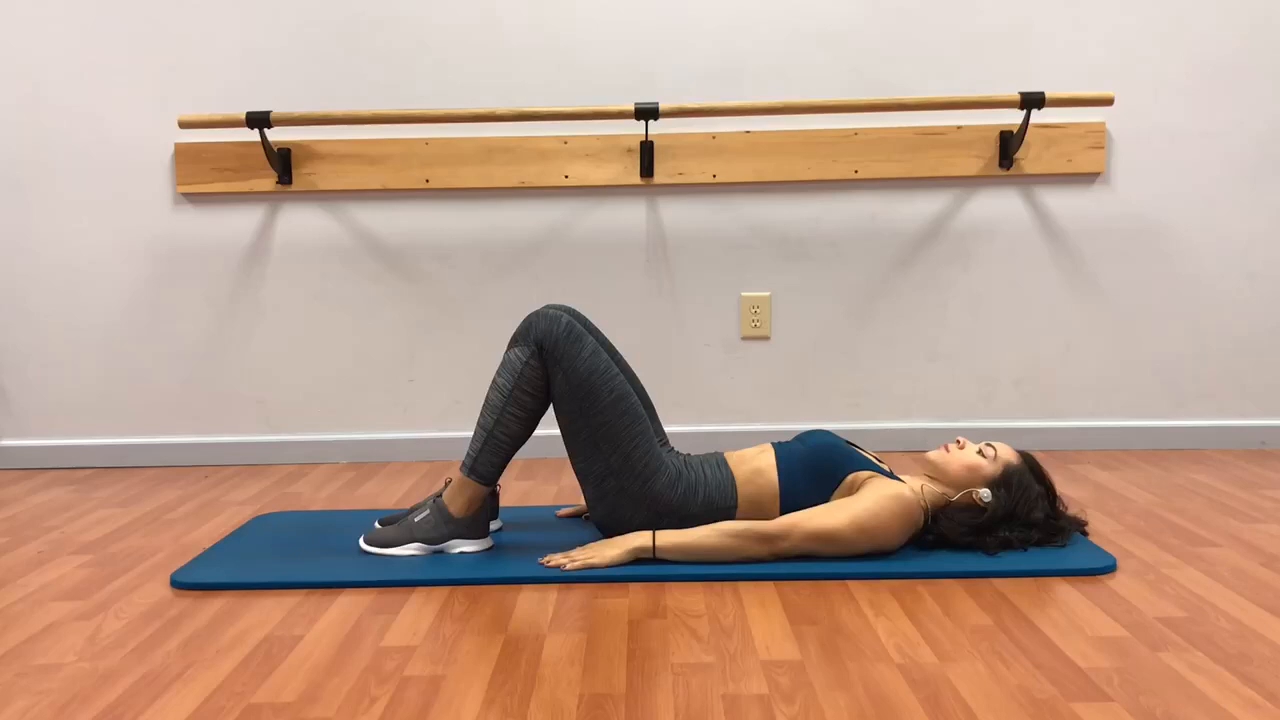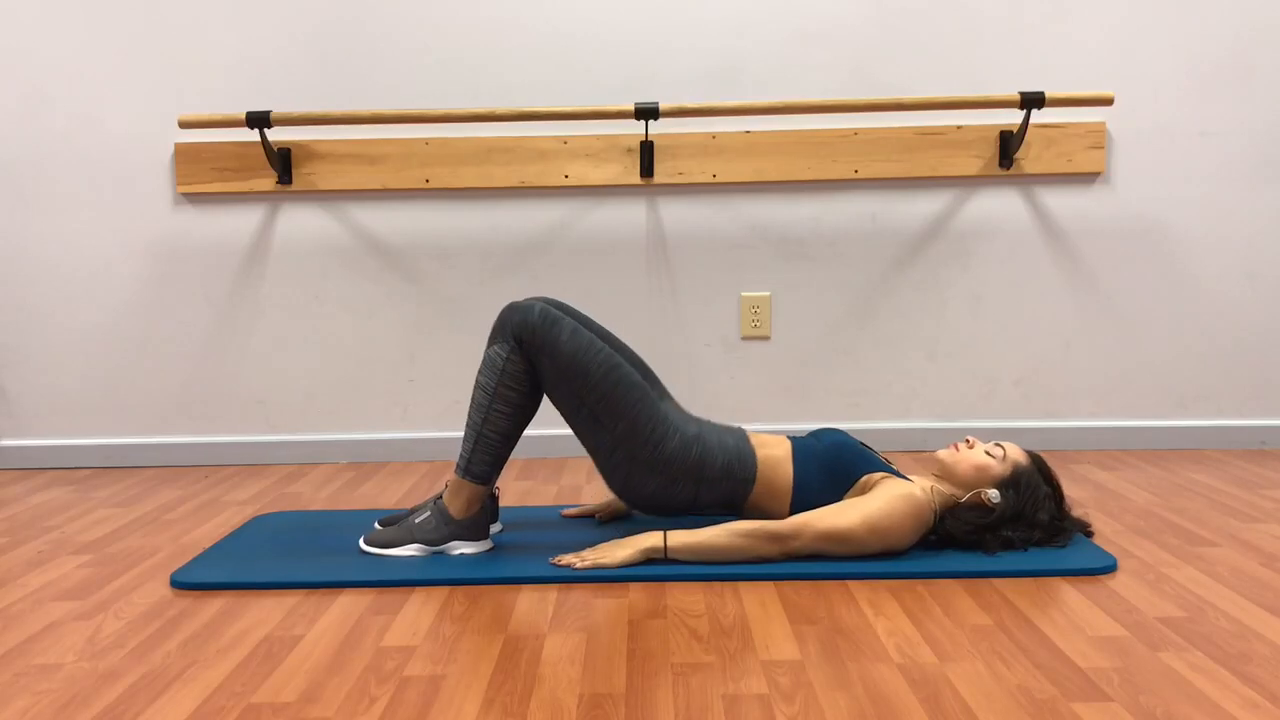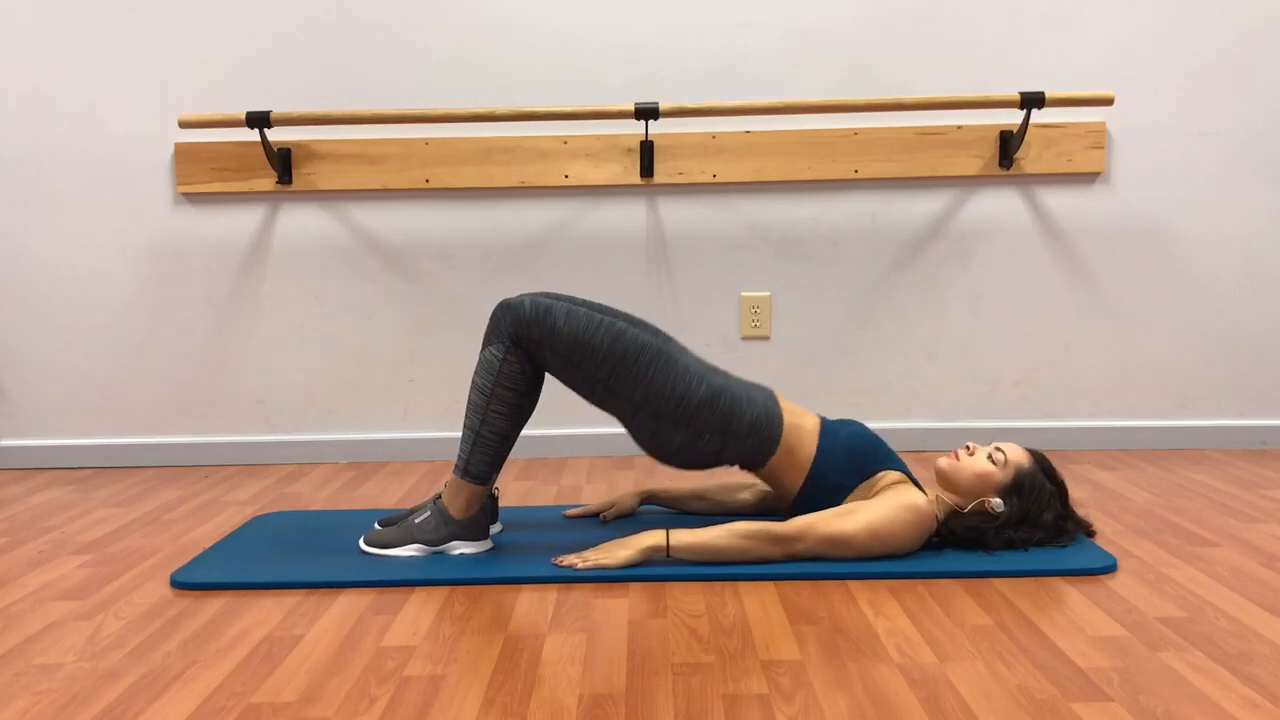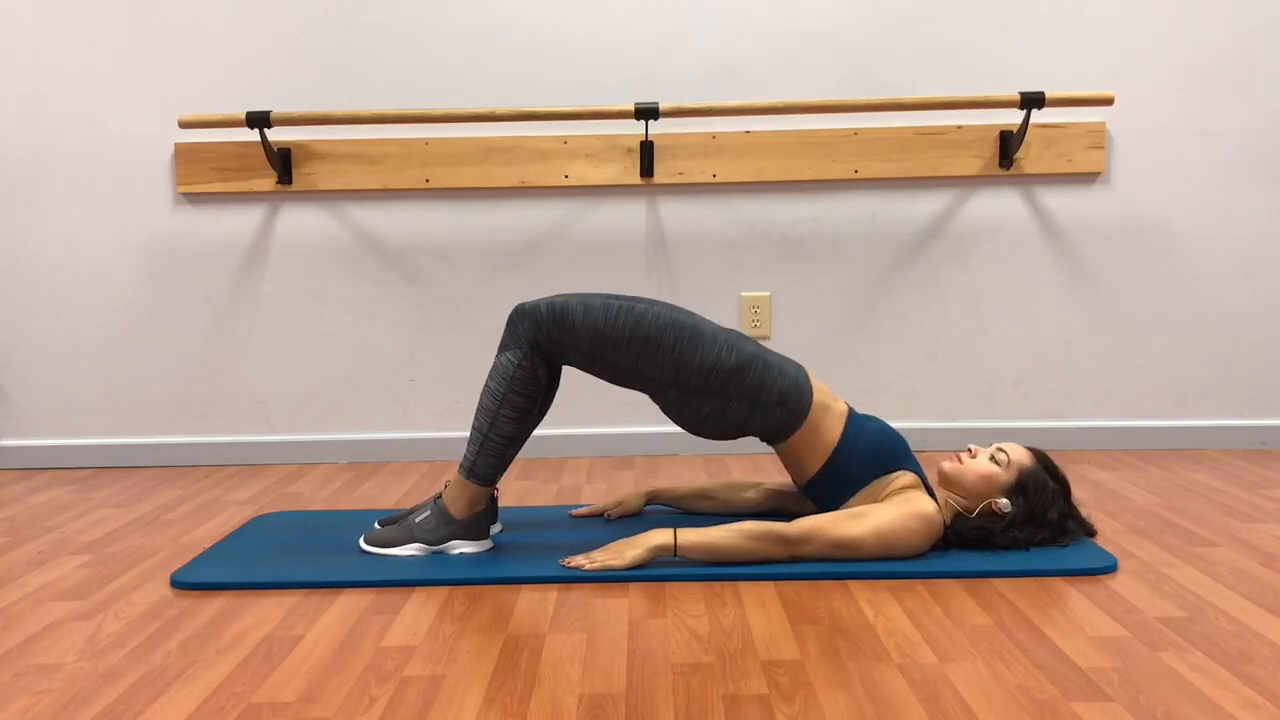
dt=0.3s
person 1, frame 1
left shoulder: (898, 512)
right shoulder: (888, 486)
left elbow: (772, 538)
left wrist: (635, 542)
right wrist: (621, 503)
left hip: (654, 495)
right hip: (665, 479)
left knee: (550, 330)
right knee: (555, 330)
left ankle: (457, 514)
right ankle: (464, 497)
person 1, frame 2
left shoulder: (906, 513)
right shoulder: (897, 487)
left elbow: (780, 538)
left wrist: (647, 544)
right wrist: (637, 493)
left hip: (671, 462)
right hip: (681, 453)
left knee: (526, 323)
right knee: (534, 323)
left ankle: (458, 514)
right ankle: (467, 499)
person 1, frame 3
left shoulder: (908, 519)
right shoulder: (900, 492)
left elbow: (781, 539)
left wrist: (650, 542)
right wrist: (645, 494)
right hip: (710, 413)
left knee: (519, 322)
right knee: (524, 321)
left ankle: (458, 515)
right ankle: (463, 501)
person 1, frame 4
left shoulder: (918, 523)
right shoulder: (910, 496)
left elbow: (787, 540)
left wrist: (659, 541)
right wrist: (650, 494)
left knee: (537, 326)
right knee: (539, 326)
left ankle: (460, 513)
right ankle: (466, 499)
